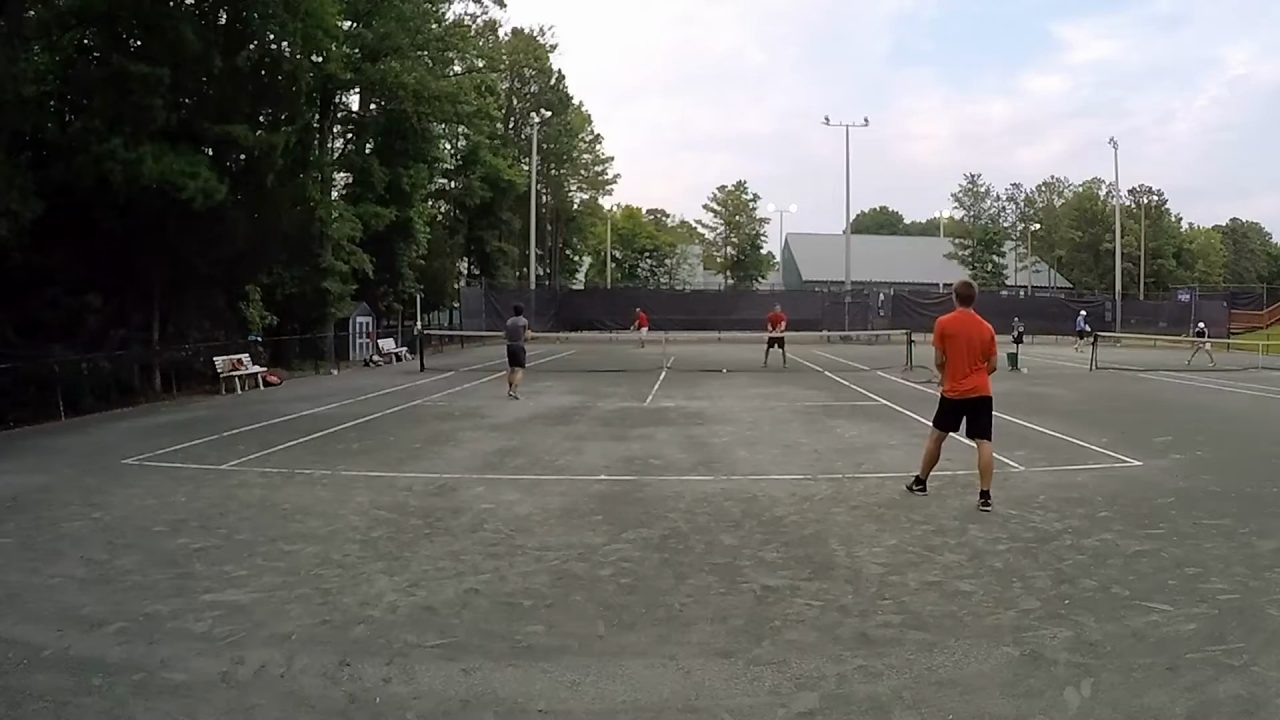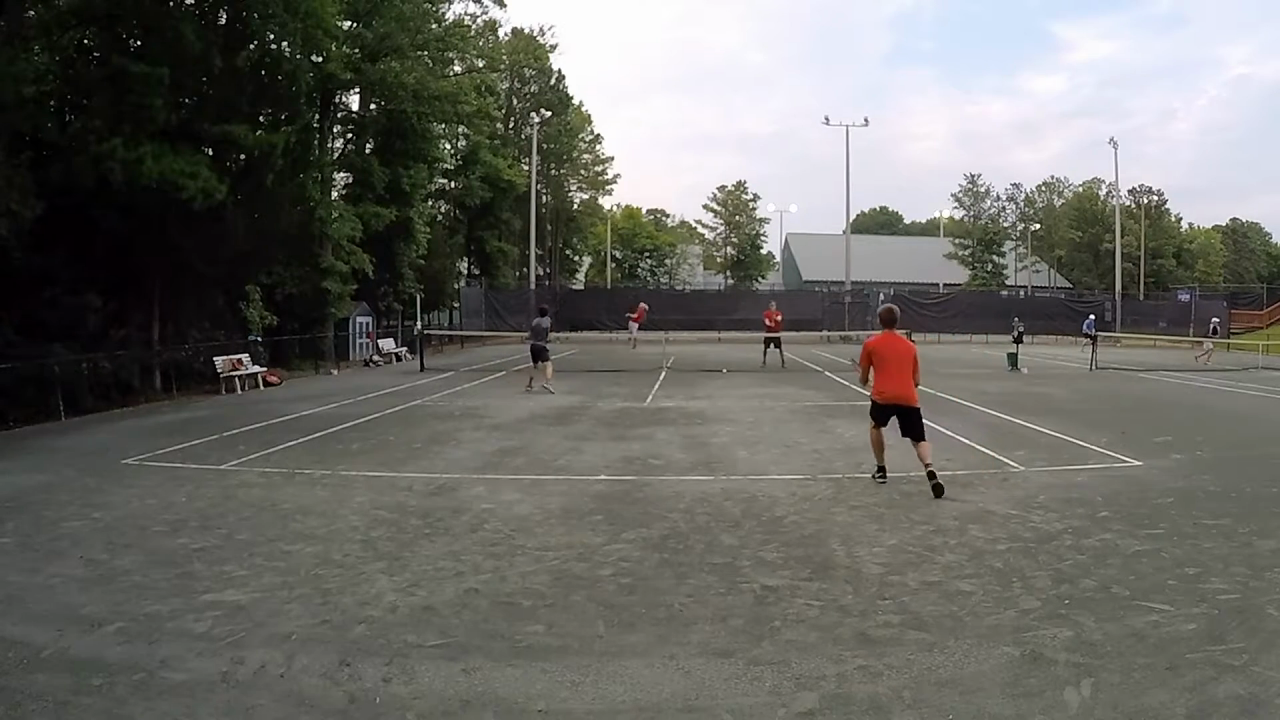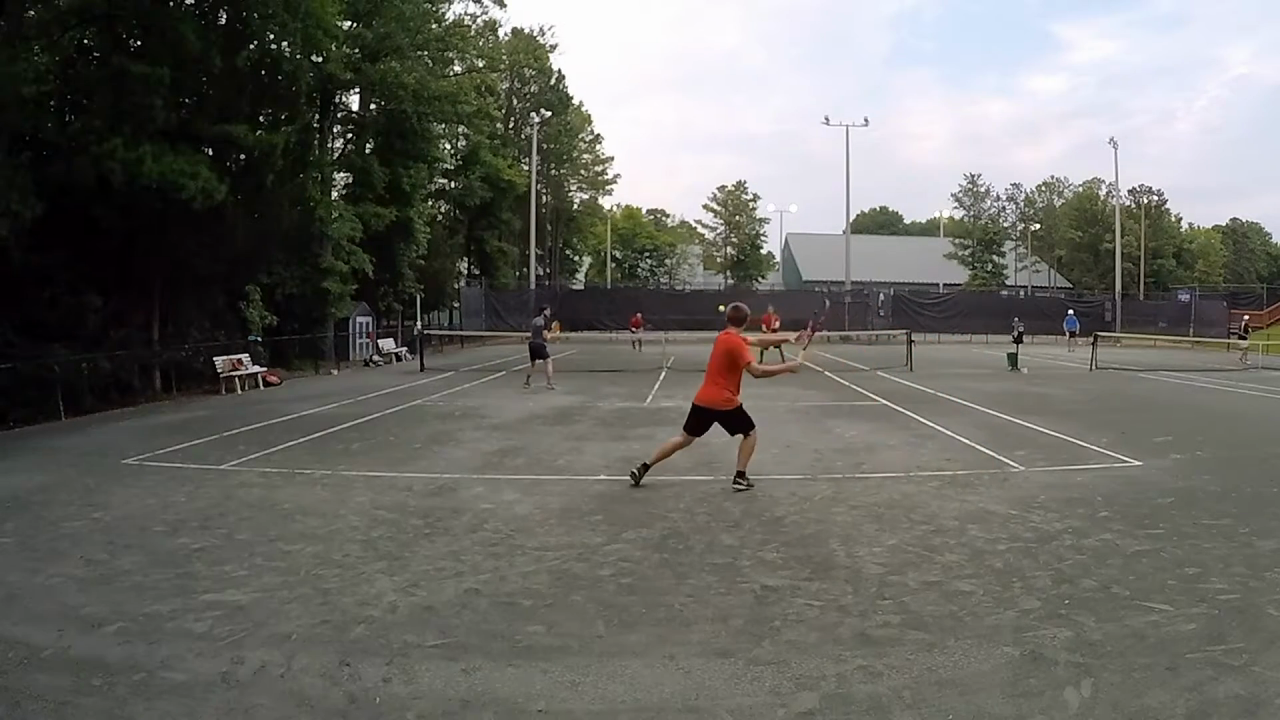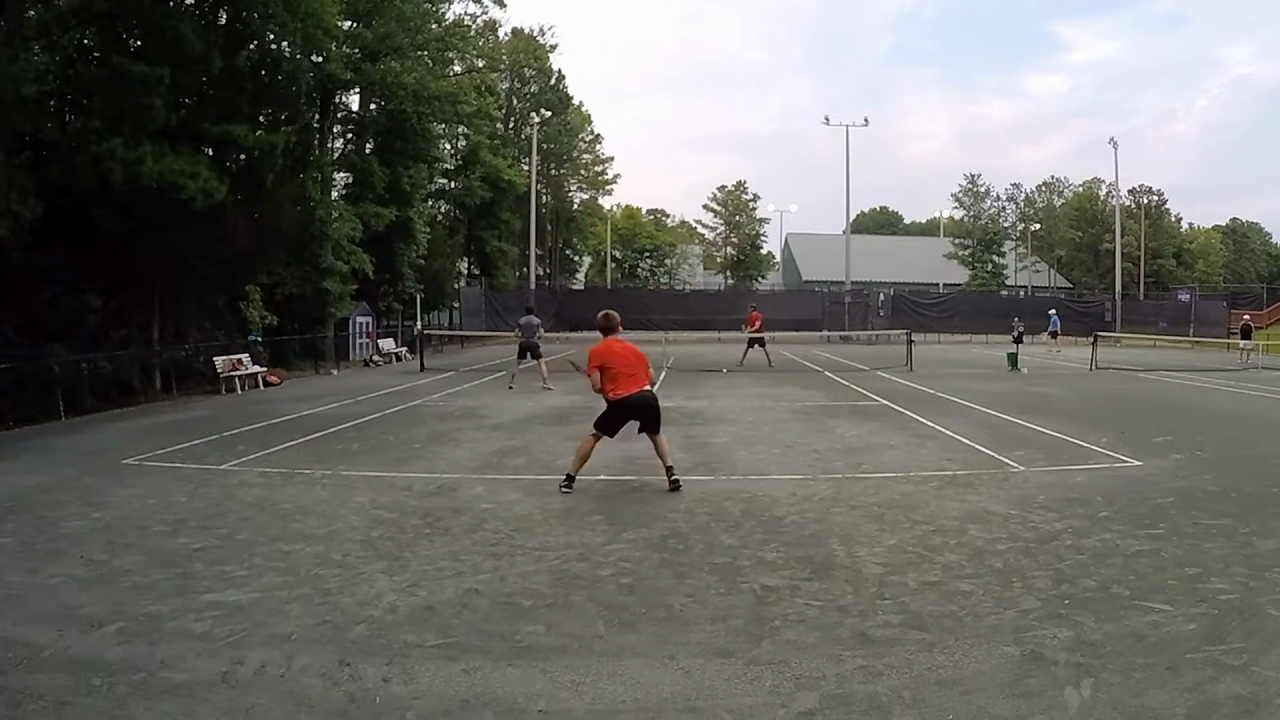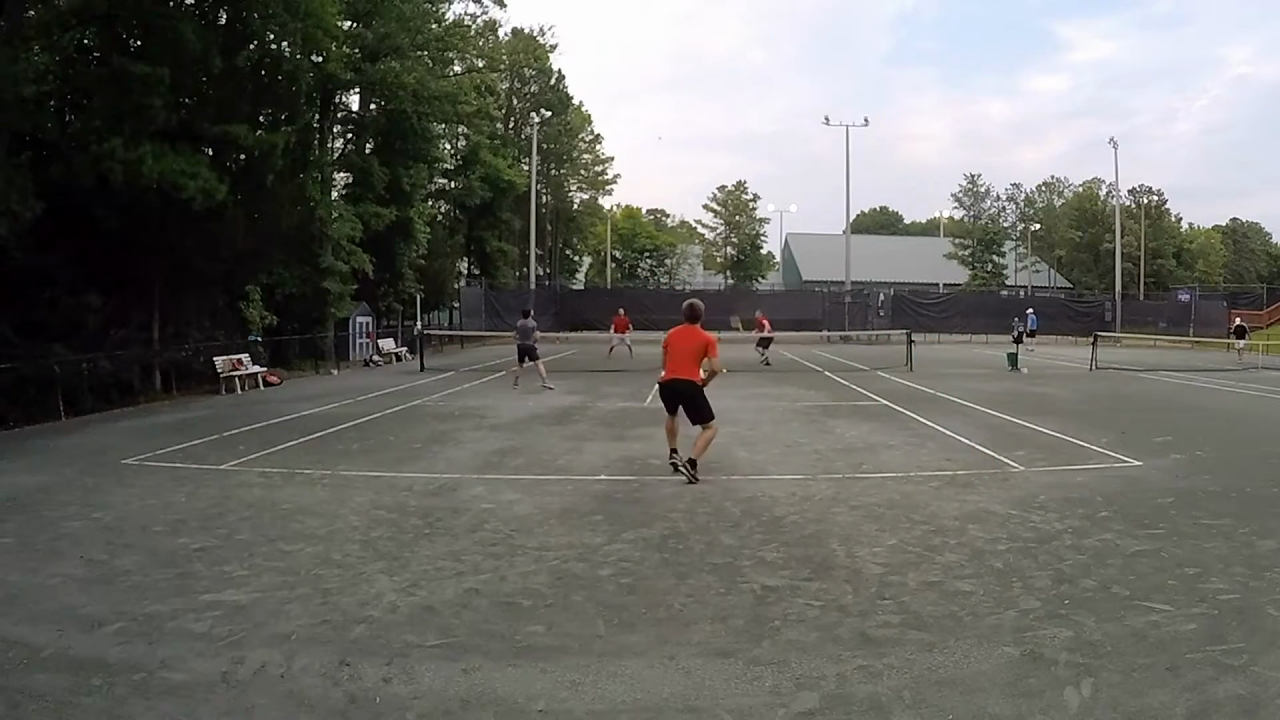
dt=1s
person 1, frame 1
left shoulder: (943, 323)
right shoulder: (986, 327)
left elbow: (939, 362)
right elbow: (993, 365)
left hip: (953, 393)
right hip: (981, 393)
left knee: (936, 437)
right knee: (984, 443)
left ankle: (920, 482)
right ankle: (985, 495)
person 1, frame 2
left shoulder: (870, 345)
right shoulder: (910, 347)
left elbow: (863, 381)
left wrist: (866, 382)
left hip: (883, 398)
right hip: (909, 399)
left knee: (875, 426)
right knee: (919, 442)
left ankle: (880, 470)
right ankle: (930, 471)
person 1, frame 3
left shoulder: (724, 336)
right shoulder: (735, 344)
left elbow: (756, 340)
right elbow: (756, 371)
left wrist: (785, 338)
right wrist: (786, 367)
left hip: (702, 400)
right hip: (724, 404)
left knee: (684, 438)
right knee: (750, 435)
left ankle: (643, 468)
right ankle: (740, 477)
person 1, frame 4
left shoulder: (596, 351)
right shoulder: (634, 348)
left elbow: (597, 387)
right elbow: (652, 379)
left wrist: (609, 390)
left hip: (622, 401)
right hip: (646, 398)
left knee: (594, 437)
right knee: (655, 435)
left ankle: (570, 479)
right ankle: (670, 474)
person 1, frame 5
left shoulder: (671, 334)
right shoulder: (708, 339)
right elbow: (715, 368)
right wrist: (705, 382)
left hip: (667, 384)
right hip: (690, 385)
left knee: (672, 416)
right knee: (710, 427)
left ankle: (674, 454)
right ankle: (690, 463)
